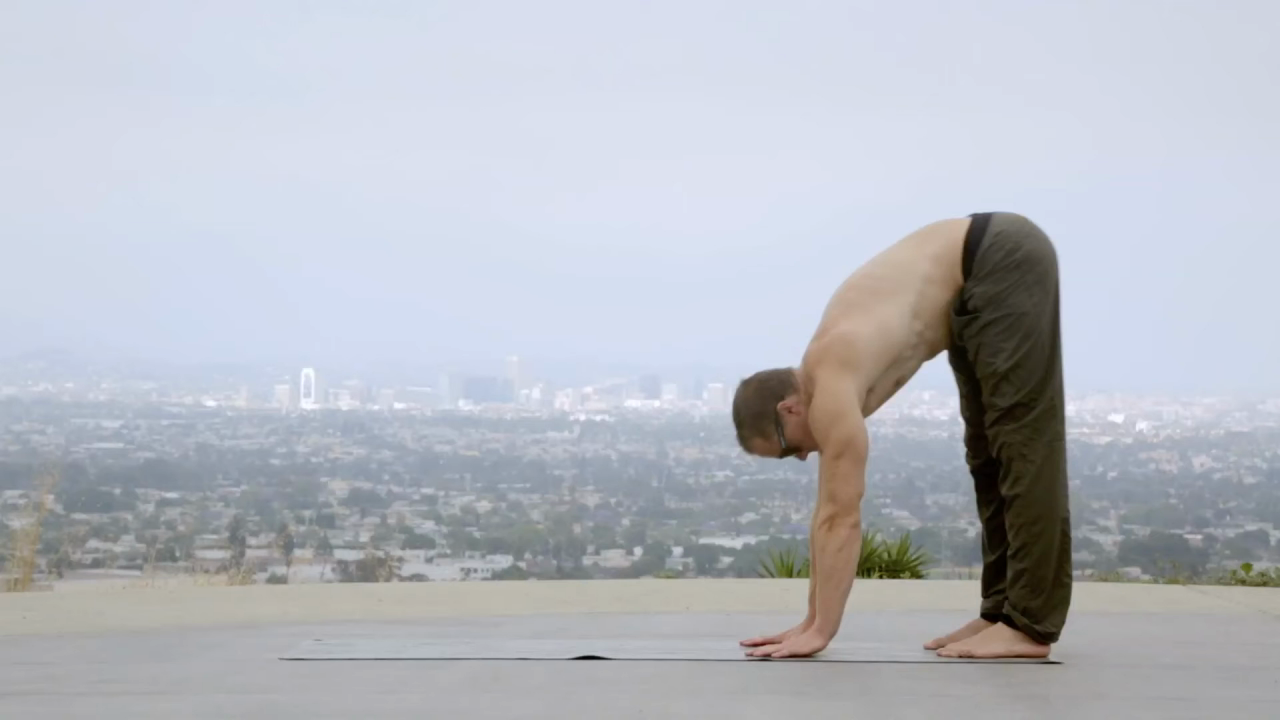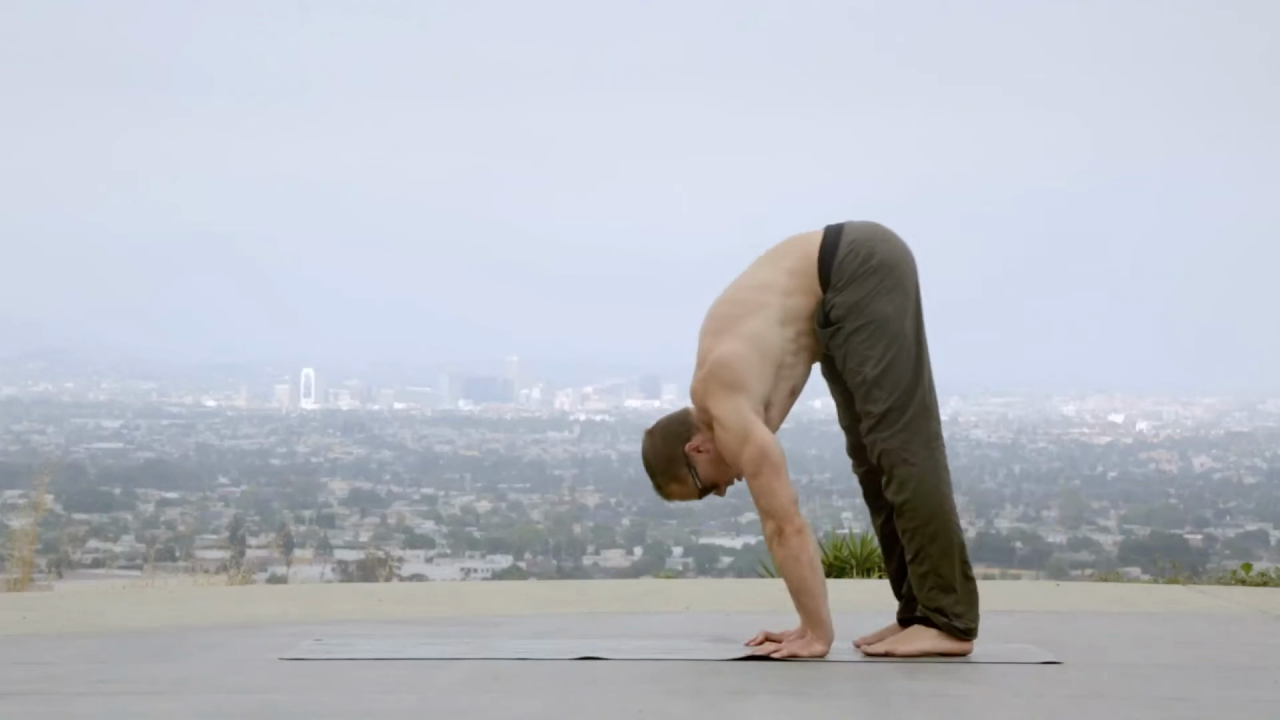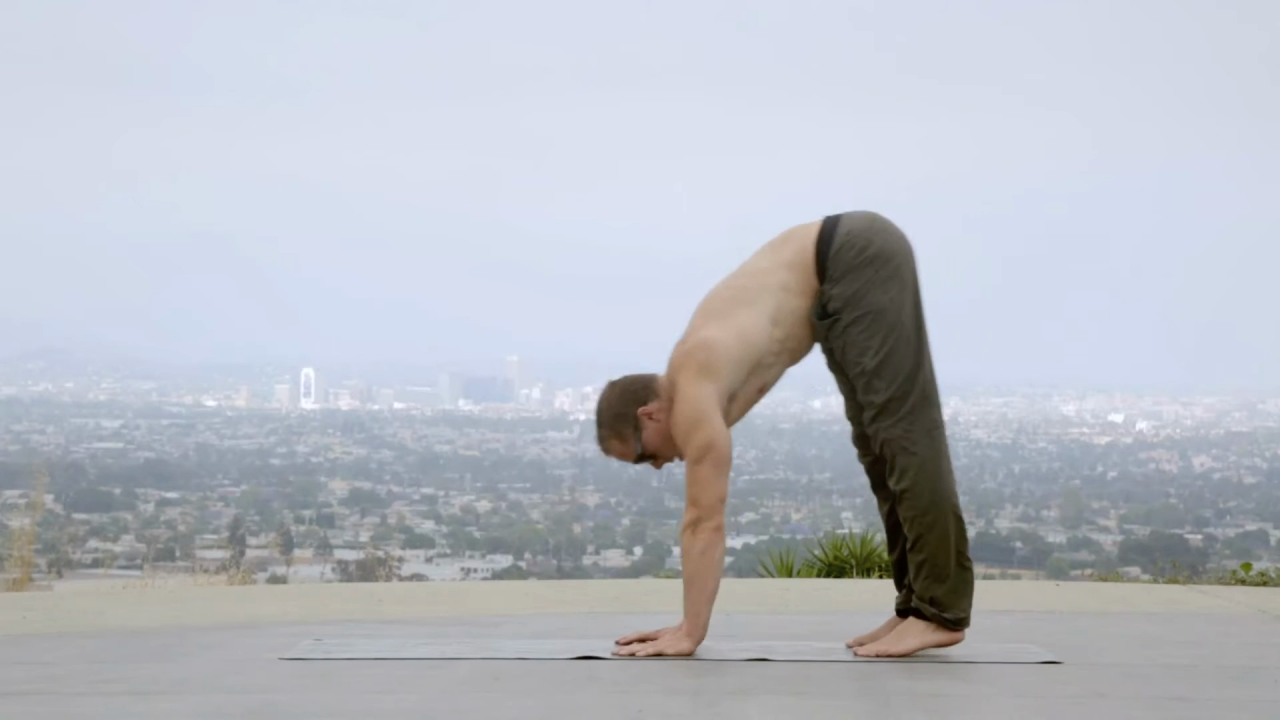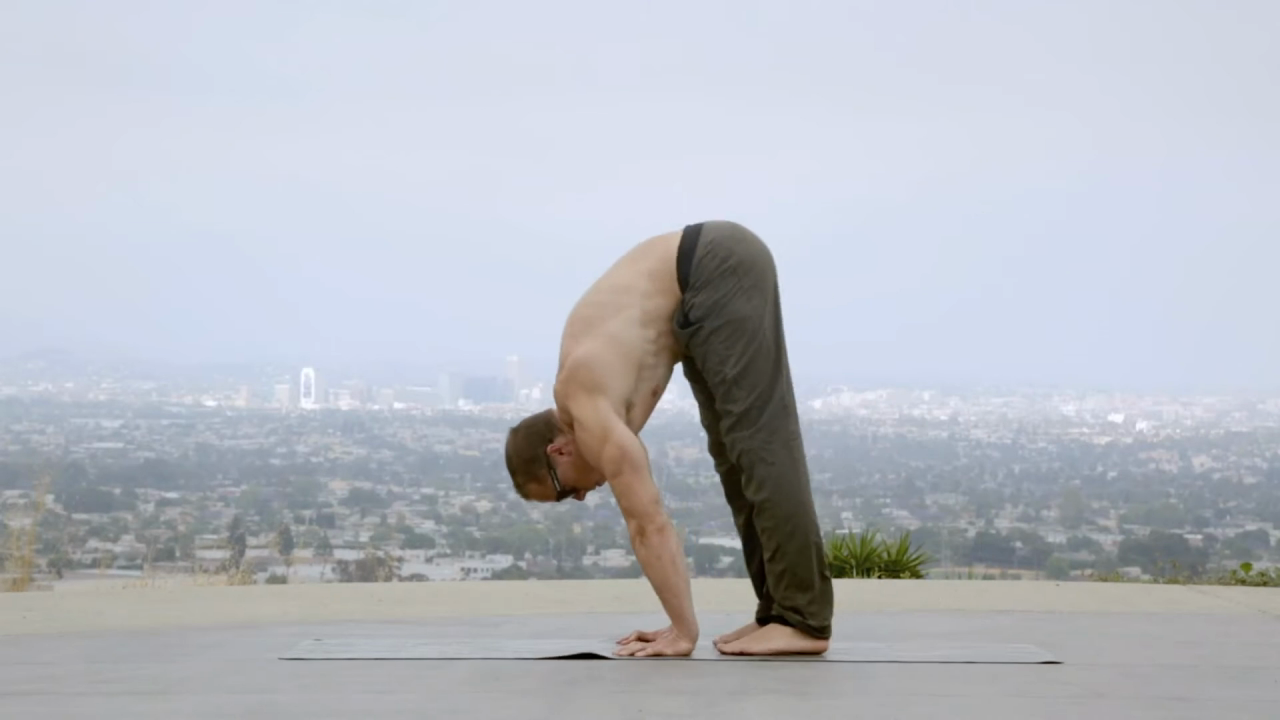
dt=0.4s
person 1, frame 1
left shoulder: (831, 394)
right shoulder: (821, 385)
left elbow: (841, 518)
right elbow: (836, 513)
left wrist: (817, 629)
right wrist: (817, 622)
left hip: (1007, 259)
right hip: (985, 267)
left knee: (1023, 440)
right knee: (990, 444)
left ankle: (1031, 623)
right ankle: (1007, 612)
person 1, frame 2
left shoulder: (727, 417)
right shoulder: (736, 409)
left elbow: (787, 528)
right elbow: (781, 524)
left wrist: (819, 633)
right wrist: (810, 625)
left hip: (862, 267)
right hip: (852, 273)
left knee: (902, 447)
right knee: (875, 452)
left ankle: (947, 621)
right ankle: (920, 614)
person 1, frame 3
left shoulder: (692, 400)
right shoulder: (699, 393)
left elbow: (705, 521)
right elbow: (705, 515)
left wrist: (690, 631)
right wrist: (690, 628)
left hip: (859, 258)
right hip: (847, 265)
left knee: (901, 435)
right knee: (880, 437)
left ankle: (937, 612)
right ankle: (923, 604)
person 1, frame 4
left shoulder: (589, 420)
right shoulder: (611, 411)
left elbow: (652, 528)
right elbow: (650, 525)
left wrist: (685, 632)
right wrist: (677, 625)
left hip: (721, 266)
right hip: (719, 272)
left knee: (761, 447)
right knee: (737, 450)
left ankle: (802, 619)
right ankle: (782, 613)
